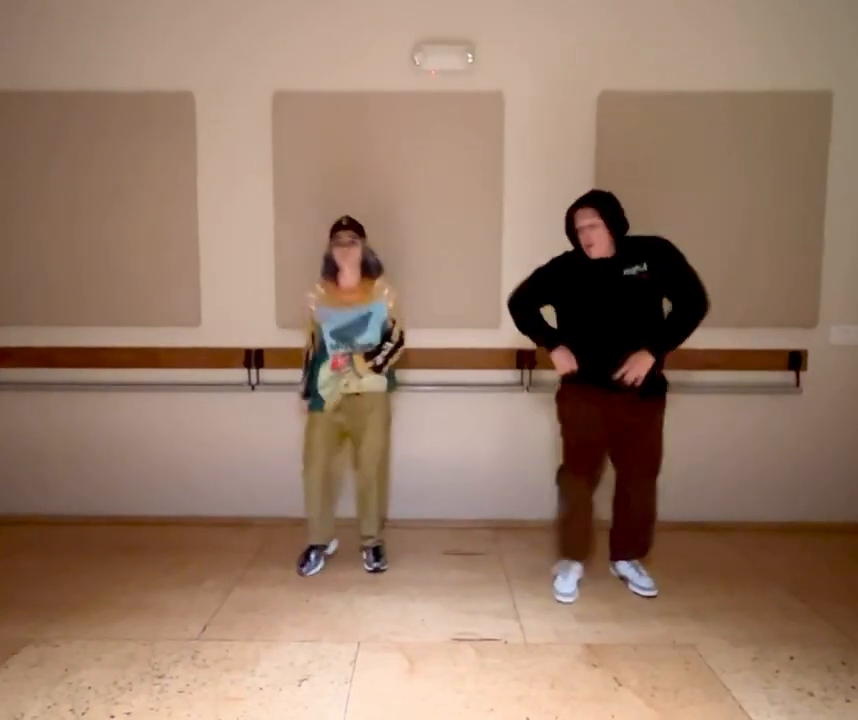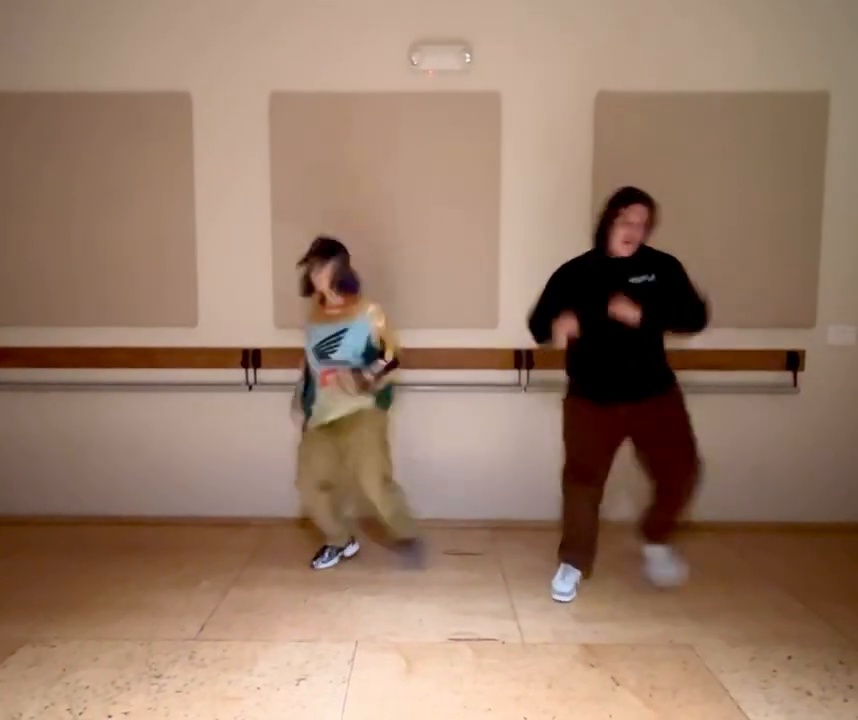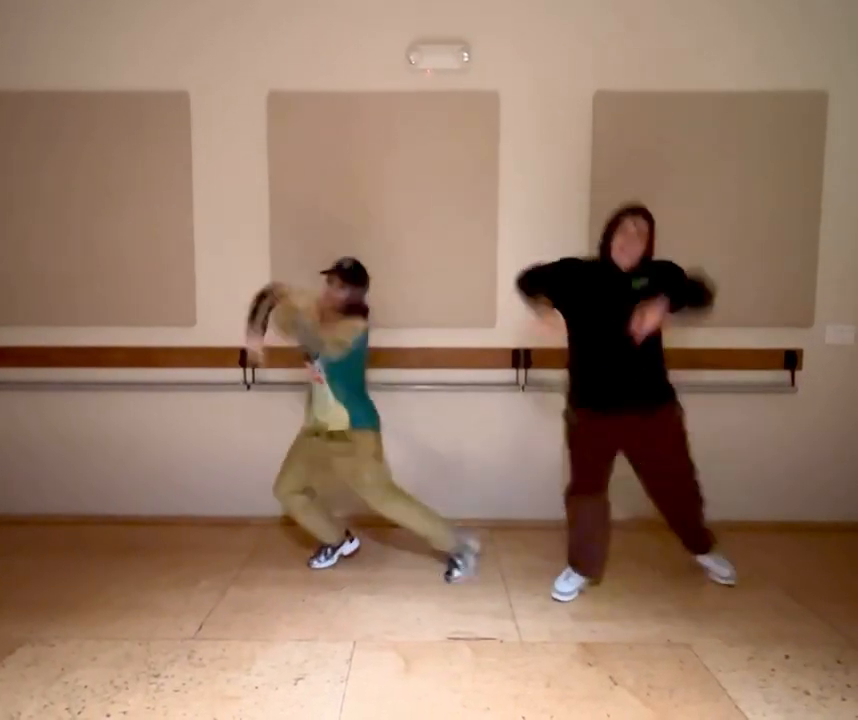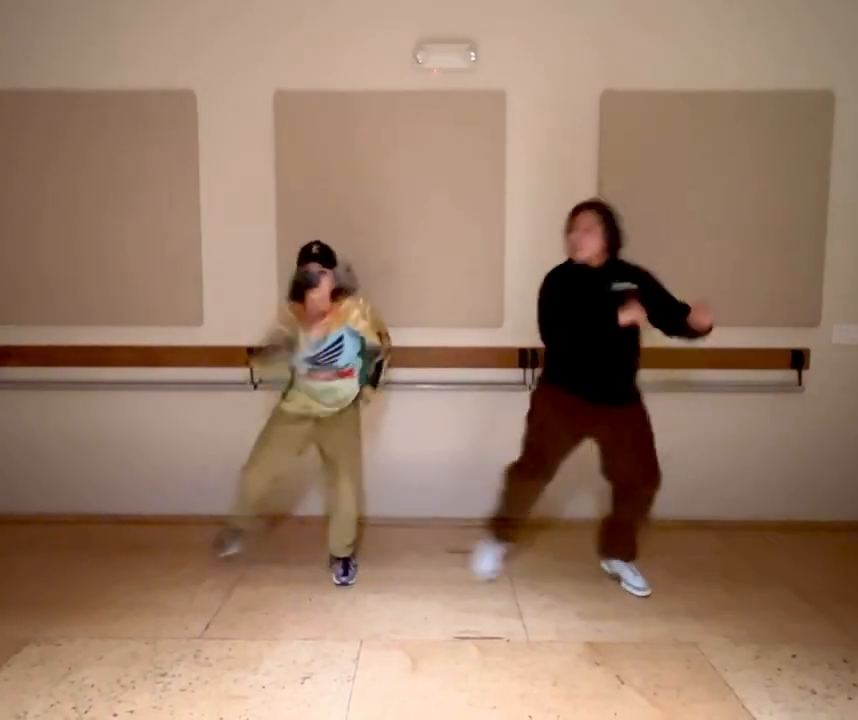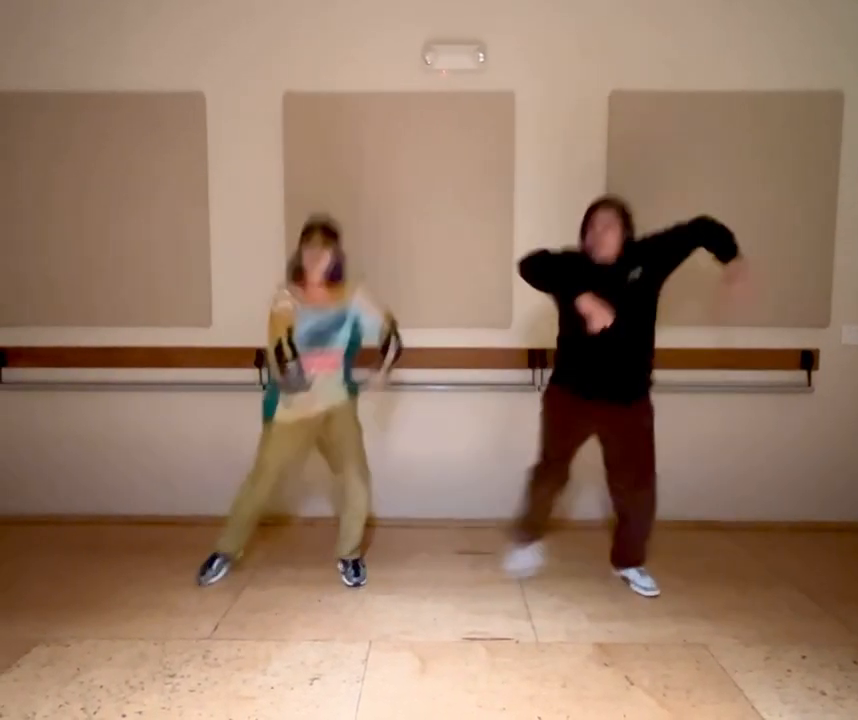
dt=0.3s
person 1, frame 1
left shoulder: (656, 255)
right shoulder: (565, 270)
left elbow: (693, 303)
right elbow: (520, 303)
left wrist: (653, 351)
right wrist: (553, 346)
left hip: (642, 391)
right hip: (584, 389)
left knee: (639, 477)
right knee: (579, 473)
left ankle: (628, 557)
right ankle: (570, 560)
person 1, frame 2
left shoulder: (662, 268)
right shoulder: (573, 274)
left elbow: (695, 317)
right elbow: (538, 325)
left wrist: (641, 313)
right wrist: (558, 324)
left hip: (654, 395)
right hip: (591, 398)
left knee: (680, 470)
right knee: (582, 479)
left ankle: (656, 540)
right ankle: (573, 563)
person 1, frame 3
left shoulder: (660, 277)
right shoulder: (577, 275)
left elbow: (698, 293)
right elbow: (531, 279)
left wrist: (663, 304)
right wrist: (540, 299)
left hip: (652, 408)
right hip: (592, 409)
left knee: (676, 482)
right knee: (587, 489)
left ankle: (703, 548)
right ankle: (582, 567)
person 1, frame 4
left shoulder: (636, 280)
right shoulder: (560, 280)
left elbow: (672, 316)
right elbow: (554, 334)
left wrist: (696, 321)
right wrist: (616, 316)
left hip: (619, 400)
right hip: (563, 395)
left knee: (641, 479)
right knee: (533, 468)
left ankle: (619, 555)
right ankle: (497, 538)
person 1, frame 5
left shoulder: (649, 258)
right shoulder: (573, 266)
left elbow: (701, 229)
right elbow: (533, 266)
left wrist: (731, 258)
right wrist: (581, 299)
left hip: (629, 398)
right hip: (572, 394)
left knee: (636, 482)
right knee: (551, 471)
left ankle: (629, 562)
right ankle: (527, 539)
person 2, frame 1
left shoulder: (381, 291)
right shoulder: (320, 295)
left elbow: (396, 340)
right elbow: (313, 346)
left wrist: (362, 364)
right wrist: (306, 390)
left hip: (371, 394)
right hip: (327, 395)
left knee: (372, 469)
right knee: (316, 467)
left ankle: (372, 542)
right ankle: (320, 540)
person 2, frame 2
left shoulder: (367, 312)
right shoulder: (313, 315)
left elbow: (391, 361)
left wrist: (363, 380)
right wrist: (301, 400)
left hip: (363, 411)
right hip: (323, 415)
left knee: (374, 482)
right knee: (310, 483)
left ankle: (405, 537)
right ankle: (340, 541)
person 2, frame 3
left shoulder: (353, 324)
right shoulder: (317, 315)
left elbow: (329, 344)
right elbow: (273, 296)
right wrist: (255, 331)
left hip: (356, 428)
right hip: (318, 426)
left knee: (383, 496)
right knee: (287, 489)
left ankle: (455, 544)
right ankle: (338, 540)
person 2, frame 4
left shoulder: (354, 309)
right shoulder: (290, 316)
left elbow: (381, 344)
right elbow: (263, 358)
left wrist: (371, 383)
right wrist: (280, 347)
left hip: (340, 410)
right hip: (297, 407)
left knee: (346, 483)
right knee: (256, 472)
left ankle: (342, 553)
right ankle: (238, 527)
person 2, frame 5
left shoulder: (352, 299)
right shoulder: (286, 300)
left elbow: (385, 327)
right elbow: (274, 350)
left wrist: (386, 359)
right wrist: (290, 374)
left hip: (336, 408)
right hip: (289, 411)
left knee: (356, 485)
right knee: (259, 486)
left ankle: (349, 555)
right ankle: (226, 552)
